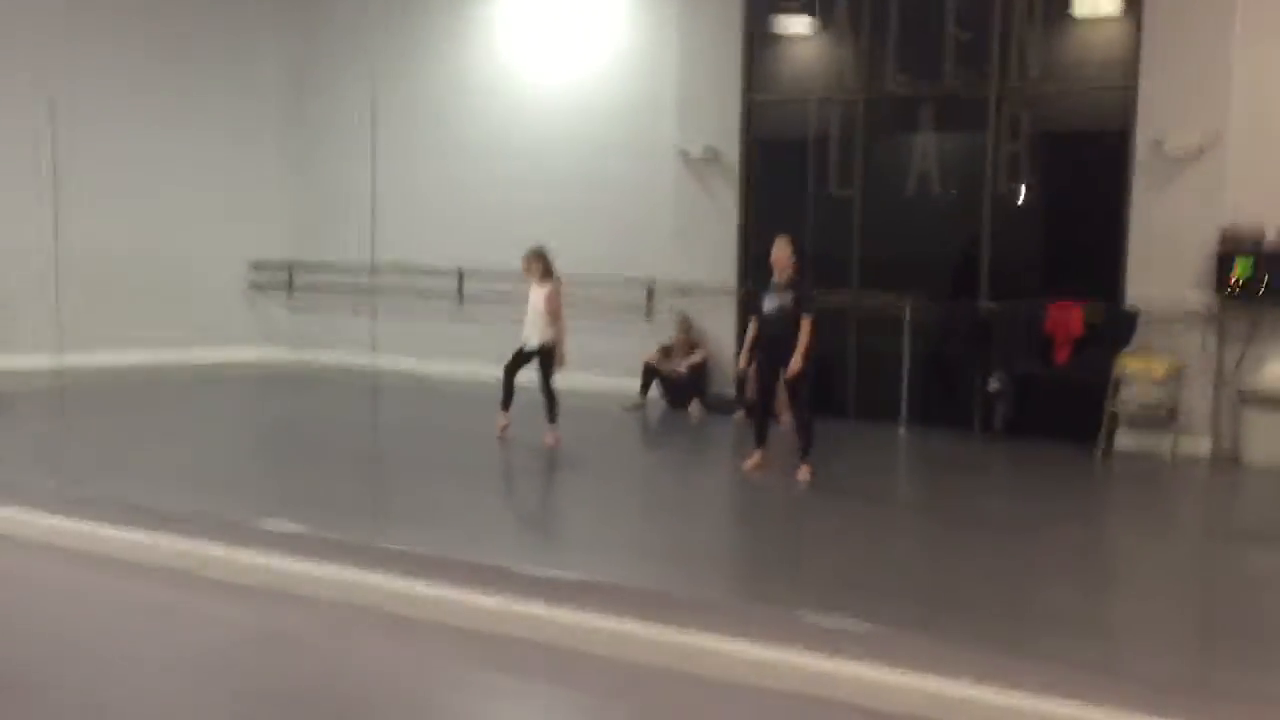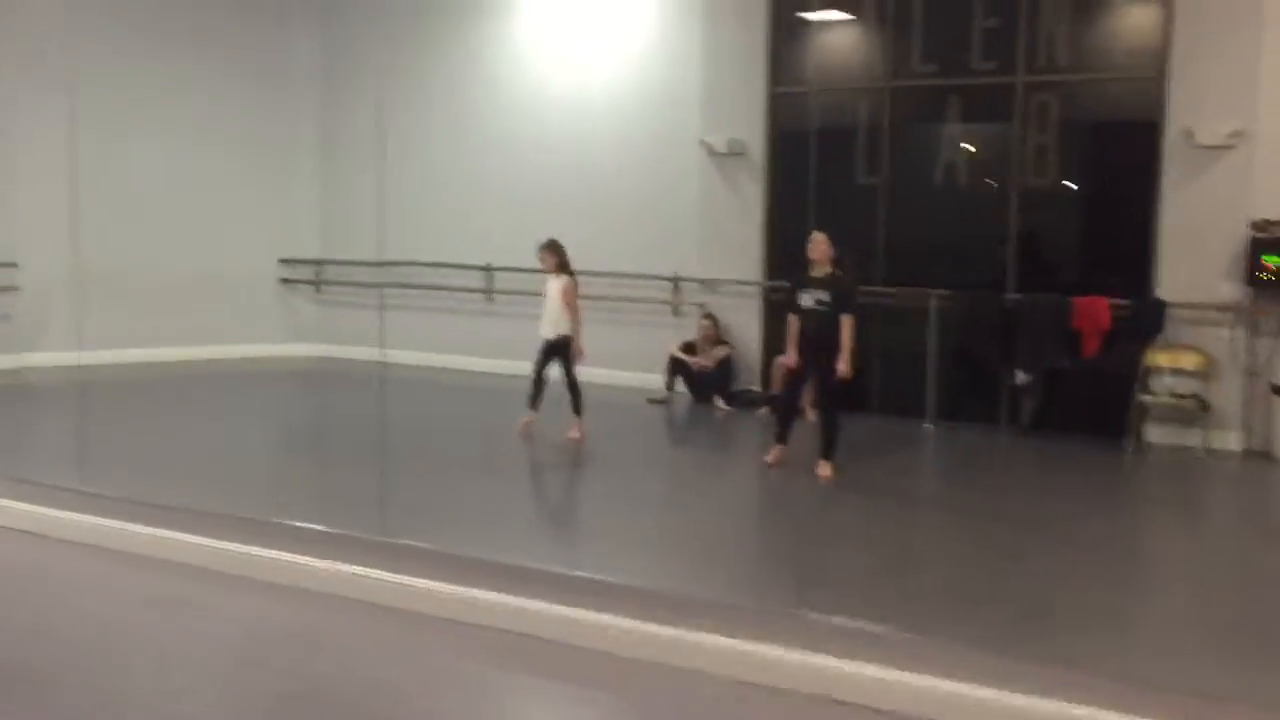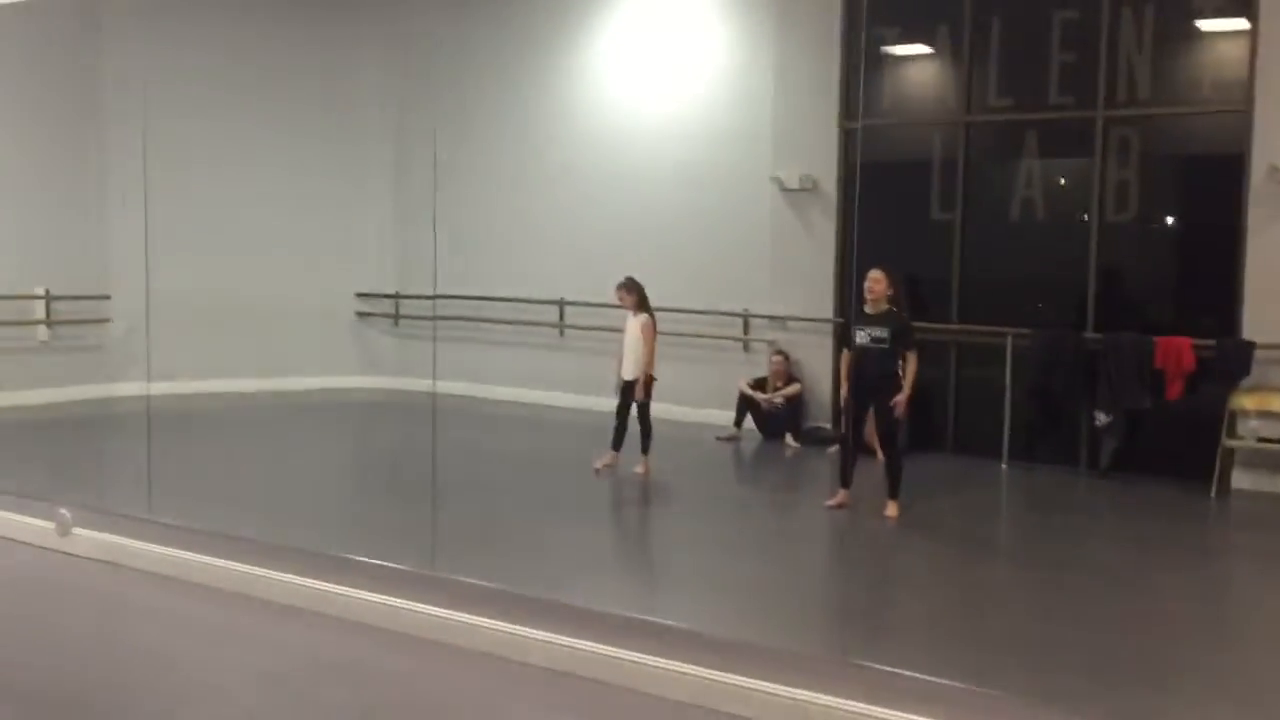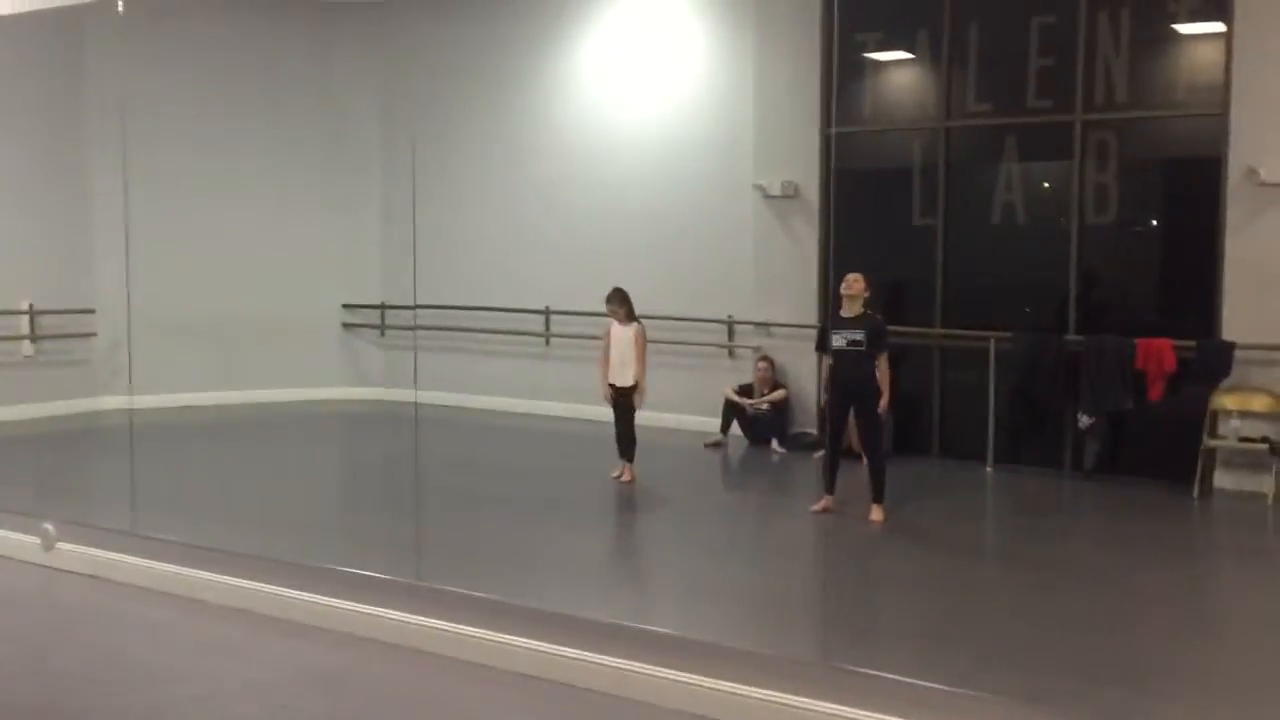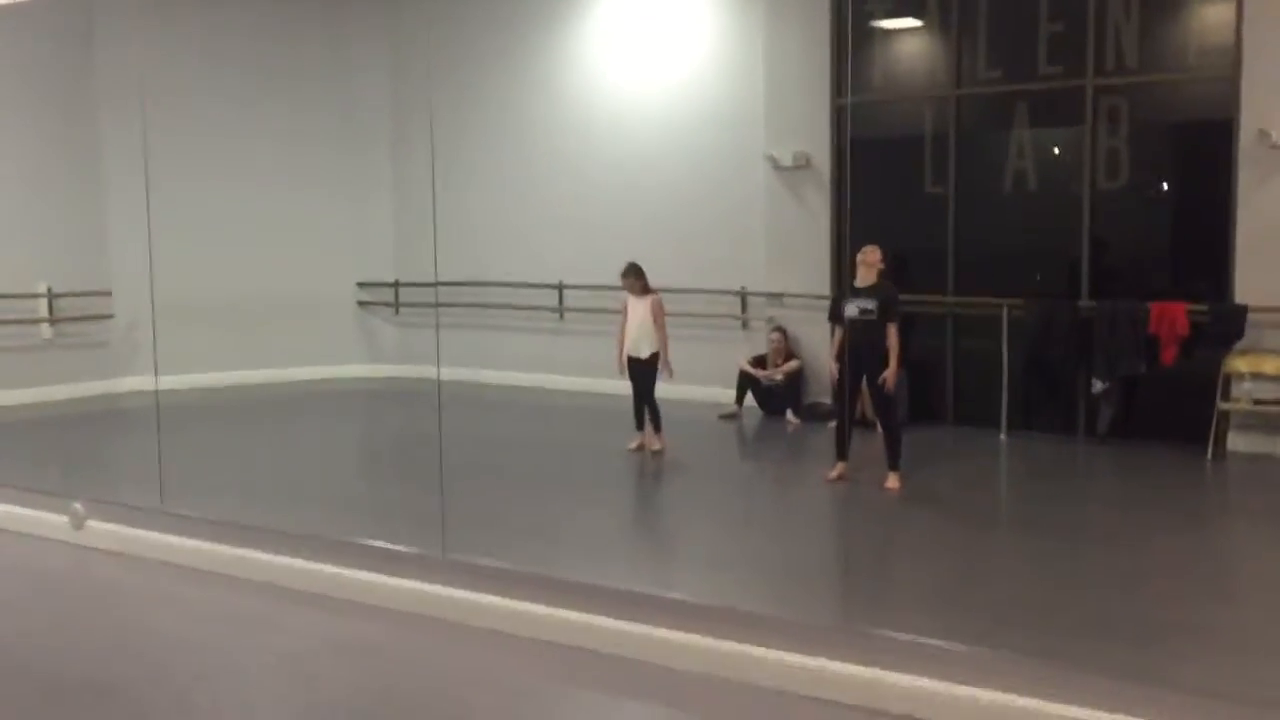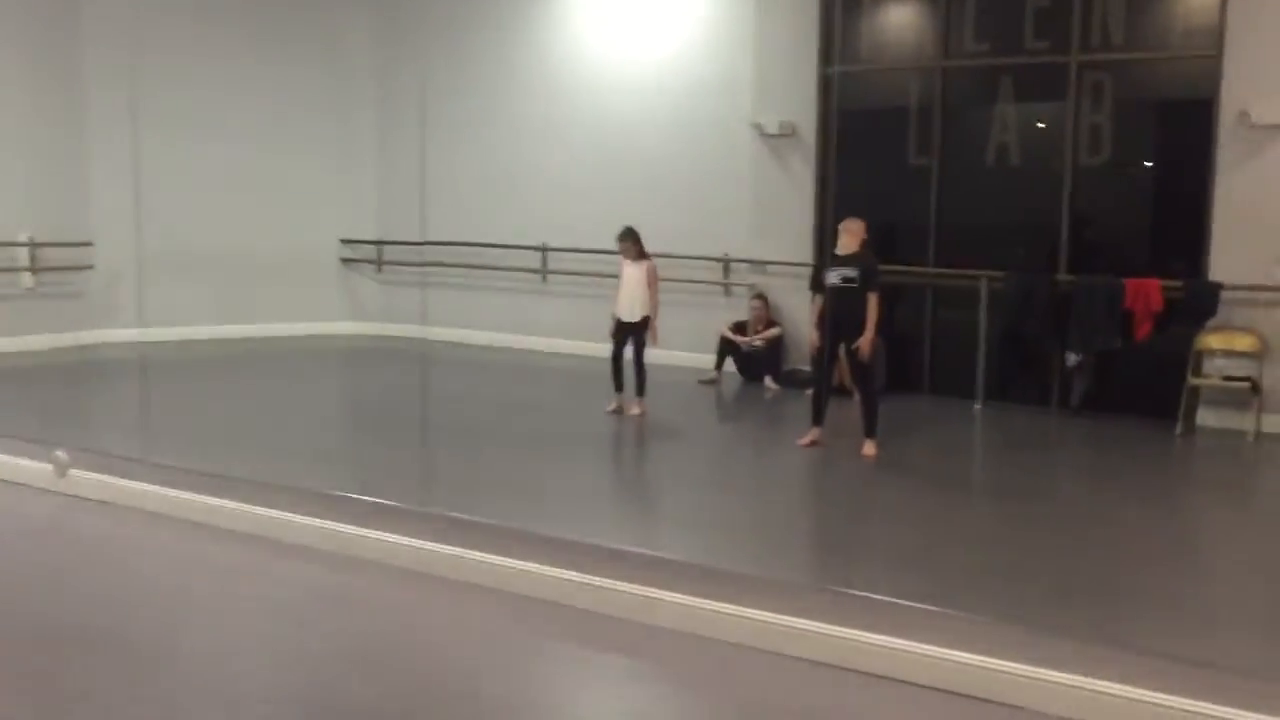
dt=0.5s
person 1, frame 1
left shoulder: (799, 288)
right shoulder: (765, 288)
left elbow: (806, 324)
right elbow: (755, 322)
left wrist: (798, 356)
right wrist: (745, 352)
left hip: (792, 354)
right hip: (767, 353)
left knee: (799, 406)
right knee: (762, 401)
left ankle: (804, 462)
right ankle: (758, 452)
person 1, frame 2
left shoulder: (839, 283)
right shoulder: (801, 282)
left elbow: (847, 322)
right elbow: (794, 317)
left wrist: (845, 357)
right wrist: (791, 349)
left hip: (828, 353)
right hip: (803, 349)
left knee: (827, 404)
right knee: (788, 396)
left ankle: (825, 459)
right ankle: (780, 447)
person 1, frame 3
left shoulder: (898, 320)
right shoulder: (854, 318)
left elbow: (911, 357)
left wrist: (905, 391)
right wrist: (843, 383)
left hip: (887, 389)
right hip: (857, 387)
left knee: (889, 443)
right knee: (848, 439)
left ankle: (892, 500)
right ankle: (843, 492)
person 1, frame 4
left shoulder: (874, 323)
right shoulder: (831, 323)
left elbow: (882, 360)
left wrist: (885, 394)
right wrist: (824, 390)
left hip: (866, 392)
right hip: (837, 391)
left knee: (872, 447)
right knee: (831, 443)
left ankle: (877, 504)
right ankle: (828, 497)
person 1, frame 5
left shoulder: (886, 292)
right shoulder: (844, 294)
left elbow: (892, 330)
right elbow: (839, 329)
left wrist: (893, 366)
right wrist: (834, 360)
left hip: (877, 361)
right hip: (849, 360)
left knee: (886, 415)
right knee: (842, 411)
left ankle: (893, 471)
right ankle: (841, 464)
person 1, frame 6
left shoulder: (867, 262)
right shoulder: (825, 262)
left elbow: (872, 300)
right elbow: (818, 297)
left wrist: (869, 334)
right wrist: (814, 328)
left hip: (857, 330)
right hip: (828, 327)
left knee: (864, 383)
right knee: (821, 378)
left ankle: (870, 438)
right ankle: (816, 429)
person 2, frame 1
left shoulder: (551, 289)
right shoulder: (534, 286)
left elbow: (558, 321)
left wrist: (559, 350)
left hip: (545, 344)
right hip: (529, 341)
left knee: (545, 384)
right knee: (509, 370)
left ankle: (552, 428)
right ankle: (504, 415)
person 2, frame 2
left shoulder: (566, 282)
right shoulder: (550, 280)
left elbow: (574, 314)
left wrist: (576, 342)
left hip: (563, 338)
right hip: (551, 337)
left knee: (569, 377)
right knee: (539, 371)
left ankle: (578, 423)
right ankle: (531, 413)
person 2, frame 3
left shoulder: (646, 320)
right shoulder: (629, 317)
left elbow: (648, 354)
right elbow: (624, 349)
left wrist: (641, 383)
right wrist: (619, 376)
left hip: (641, 377)
right hip: (628, 376)
left knee: (643, 417)
right knee: (621, 414)
left ankle: (644, 460)
right ankle: (612, 456)
person 2, frame 4
left shoulder: (637, 329)
right shoulder: (611, 327)
left elbow: (641, 362)
right elbow: (604, 357)
left wrist: (640, 390)
right wrist: (605, 384)
left hip: (630, 385)
right hip: (614, 384)
left knee: (627, 425)
right knee: (618, 424)
left ankle: (629, 467)
right ankle: (622, 463)
person 2, frame 5
left shoulder: (654, 301)
right shoulder: (628, 301)
left elbow: (661, 331)
right elbow: (623, 329)
left wrist: (665, 358)
right wrist: (619, 356)
left hip: (650, 355)
right hip: (632, 355)
left knee: (648, 396)
right knee: (637, 396)
left ankle: (658, 437)
right ankle: (640, 436)
person 2, frame 6
left shoulder: (648, 267)
right shoulder: (624, 264)
left elbow: (653, 298)
right elbow: (620, 292)
left wrist: (652, 326)
right wrist: (613, 320)
left hip: (640, 320)
right hip: (622, 319)
left knee: (638, 359)
right knee: (615, 357)
left ankle: (639, 402)
right ankle: (618, 399)
